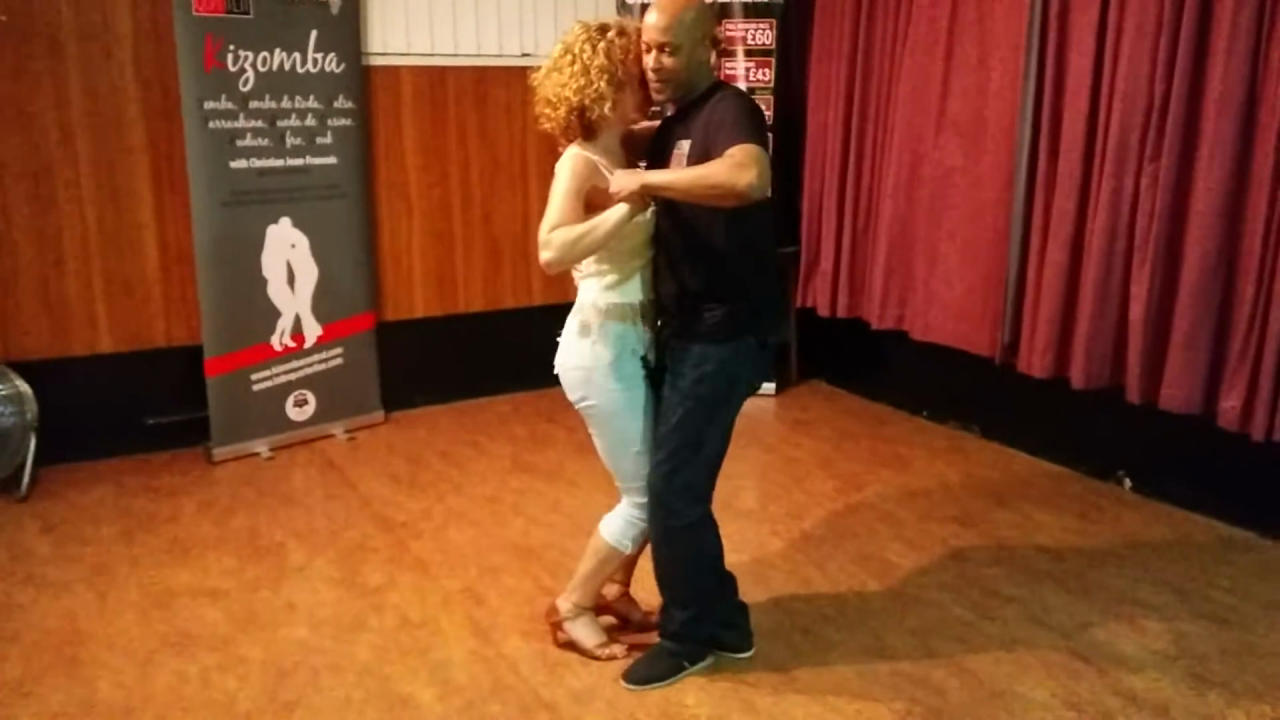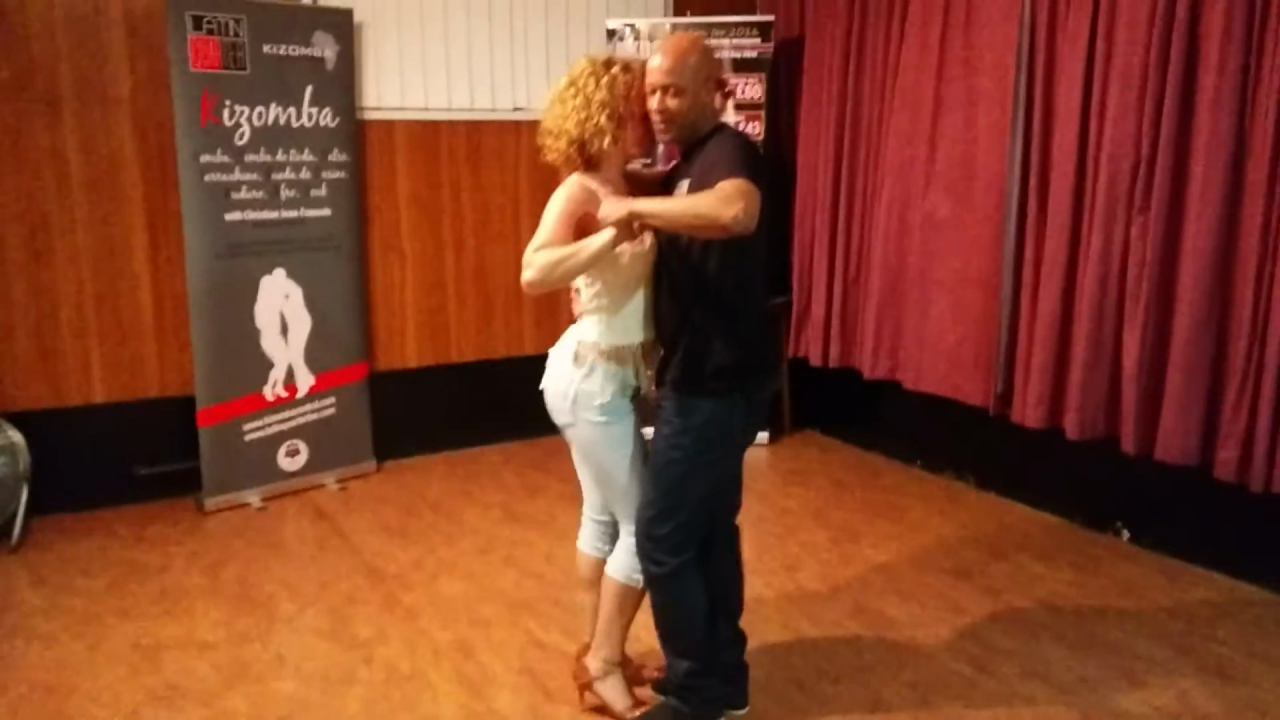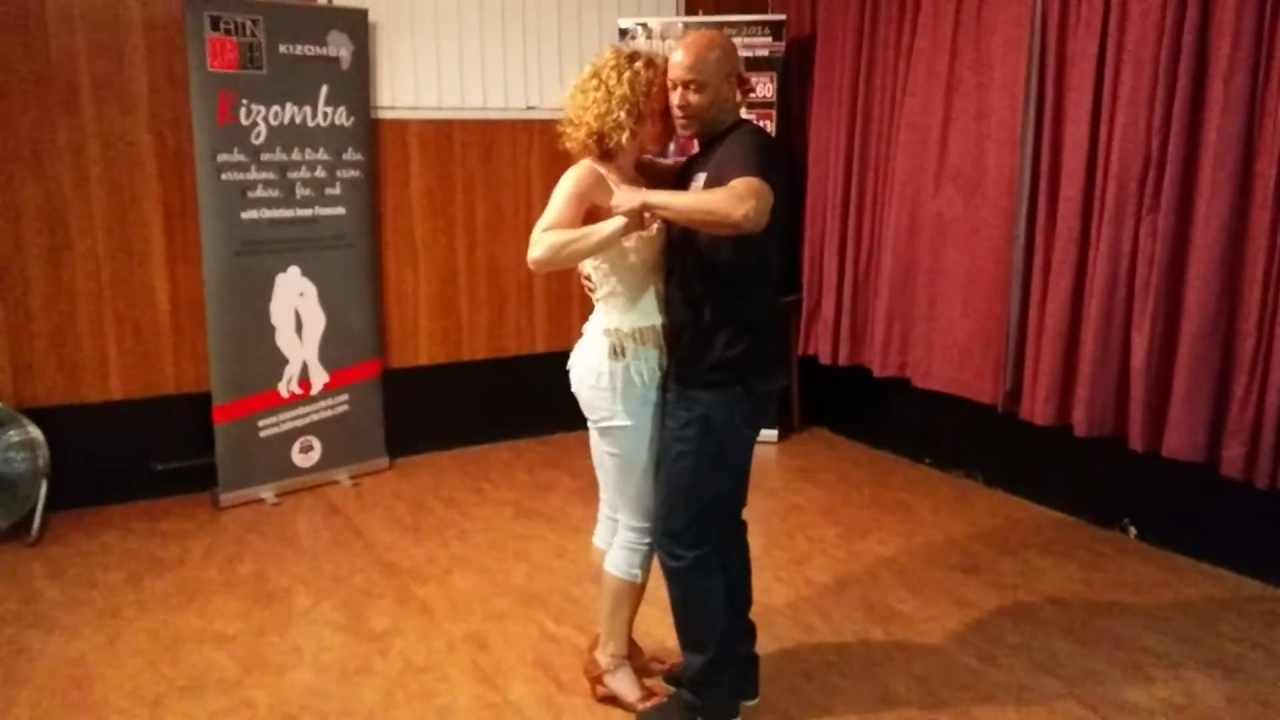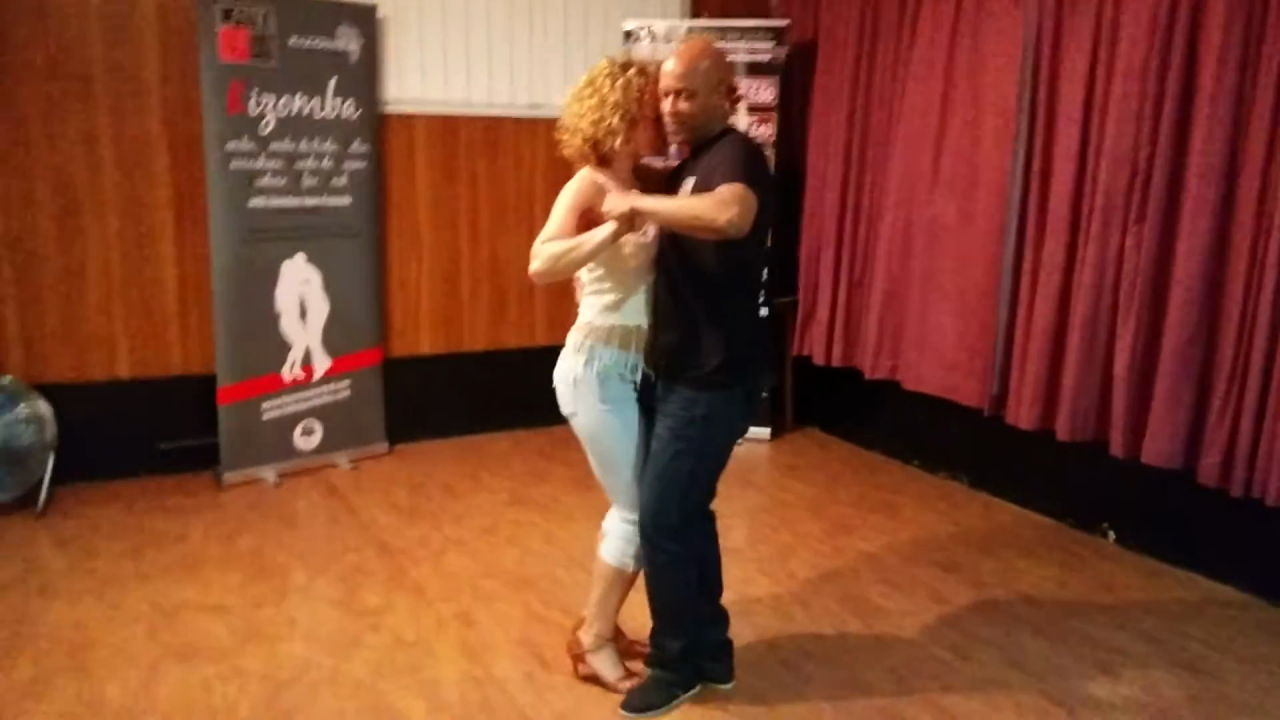
dt=0.5s
person 1, frame 1
left shoulder: (729, 112)
right shoulder: (672, 126)
left elbow: (750, 178)
left wrist: (647, 181)
left hip: (727, 331)
right hip: (690, 329)
left knee: (672, 486)
right knee: (678, 482)
left ankle: (688, 636)
right ankle: (722, 622)
person 1, frame 2
left shoulder: (729, 152)
right shoulder: (686, 168)
left elbow: (736, 213)
right elbow: (674, 259)
left wrist: (636, 208)
left hip: (717, 382)
right hip: (708, 377)
left knee: (664, 537)
right knee: (710, 528)
person 1, frame 3
left shoulder: (748, 148)
right shoulder: (699, 162)
left elbow: (746, 211)
right elbow: (686, 252)
left wrist: (648, 198)
left hip: (724, 375)
right hip: (715, 371)
left knee: (682, 533)
right knee: (717, 524)
person 1, frame 4
left shoulder: (736, 156)
right shoulder: (690, 166)
left elbow: (729, 217)
left wrist: (636, 202)
left hip: (713, 376)
right hip: (681, 369)
left knee: (663, 518)
right knee: (685, 512)
left ankle: (681, 663)
right ankle: (708, 650)
person 2, frame 1
left shoulder: (628, 152)
right shoulder: (580, 163)
right elbow: (551, 252)
right wrist: (628, 205)
left hip: (630, 341)
right hip: (602, 345)
left knee: (658, 480)
right knee: (646, 496)
left ankle: (613, 590)
right ankle: (572, 607)
person 2, frame 2
left shoulder: (628, 188)
right shoulder: (578, 193)
right elbow: (534, 274)
right wrist: (615, 235)
left hip: (605, 374)
right hip: (592, 377)
left knee: (605, 519)
right knee: (644, 525)
left ankle: (598, 650)
right ankle: (601, 666)
person 2, frame 3
left shoulder: (640, 179)
right shoulder: (587, 178)
right elbow: (540, 253)
right wrist: (624, 224)
left hip: (625, 360)
right hip: (621, 363)
left knee: (618, 515)
right knee: (638, 523)
left ankle: (615, 643)
right ankle: (610, 661)
person 2, frame 4
left shoulder: (638, 184)
right shoulder: (588, 186)
right elbow: (541, 265)
right wrist: (614, 229)
left hip: (628, 368)
right hip: (597, 368)
left knee: (632, 503)
right knee: (640, 511)
left ankle: (598, 625)
right ankle: (593, 640)
